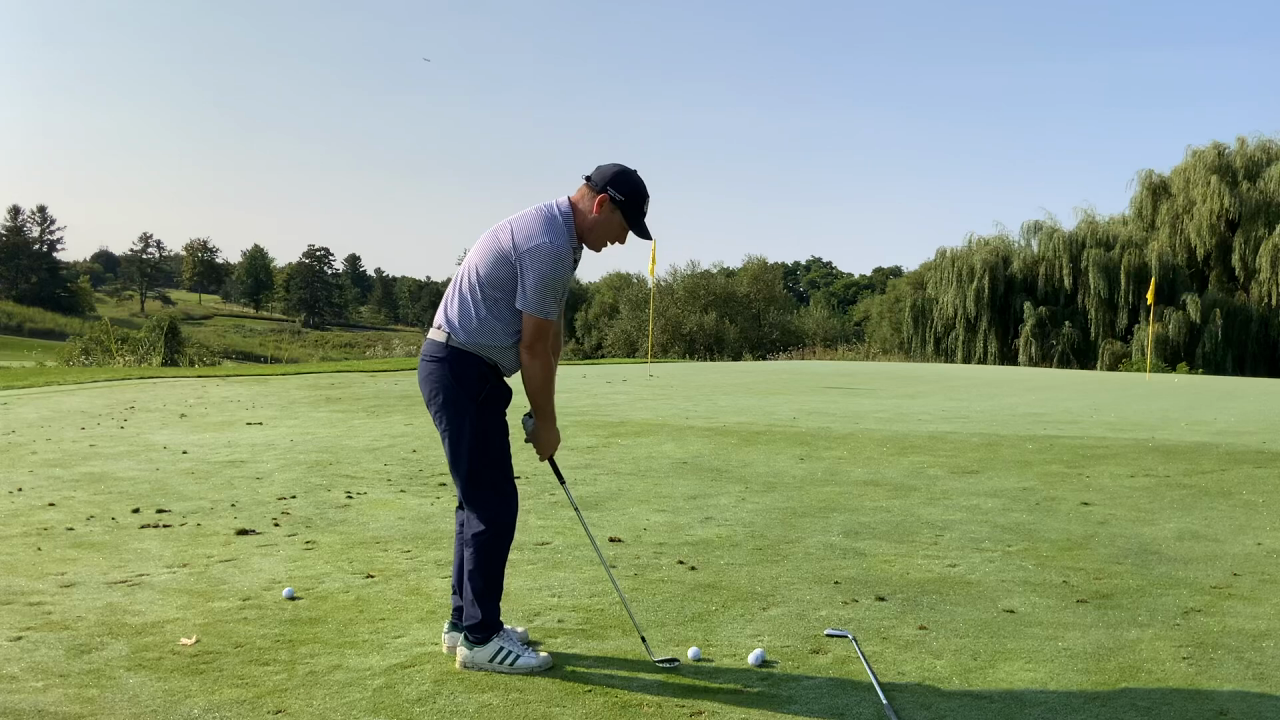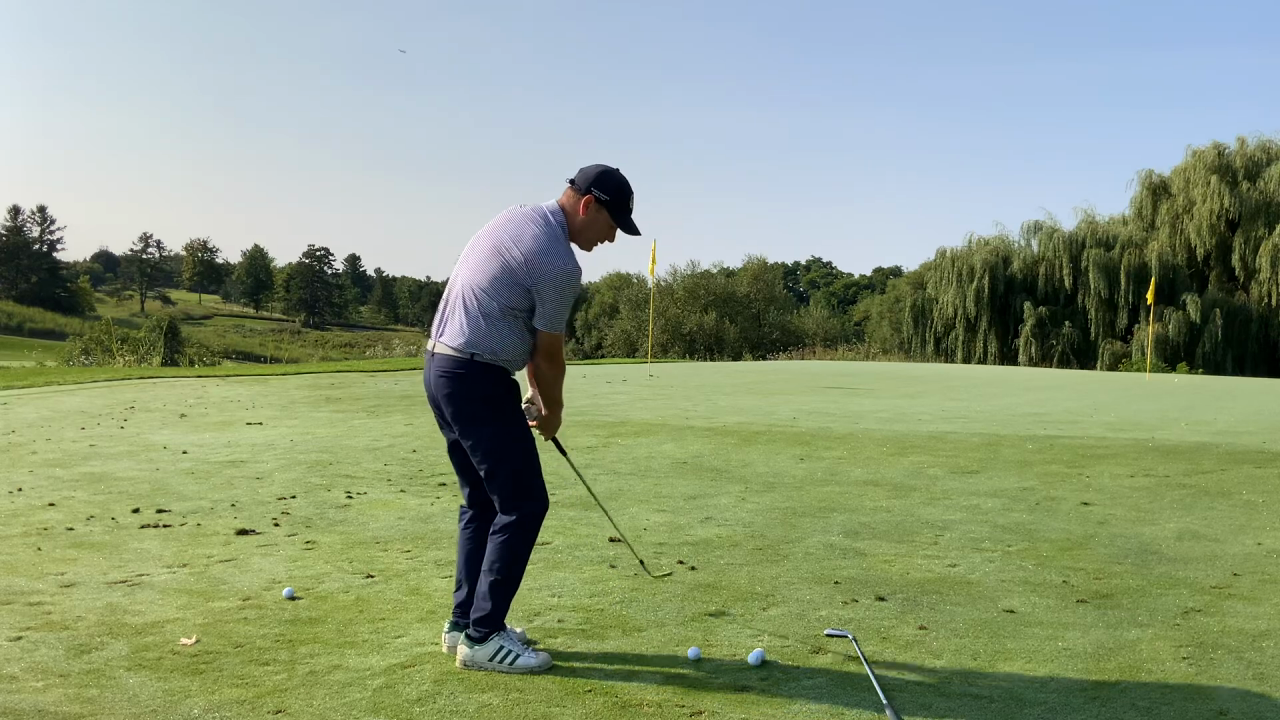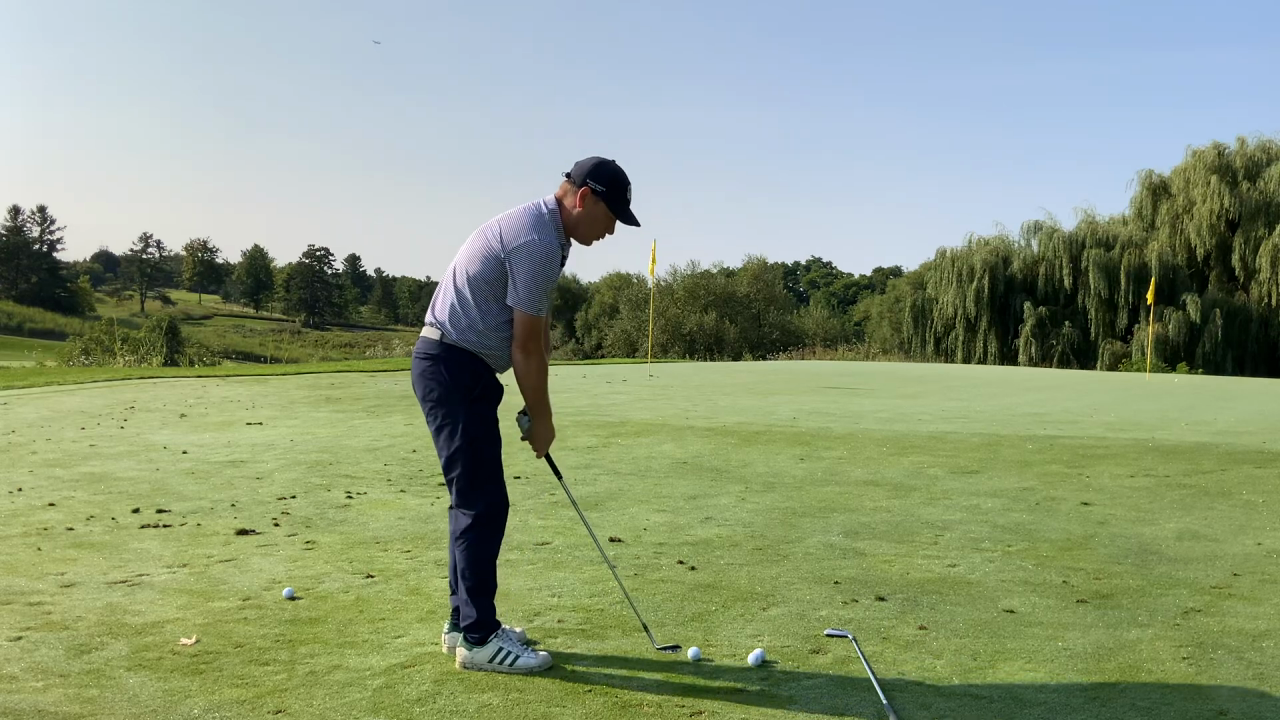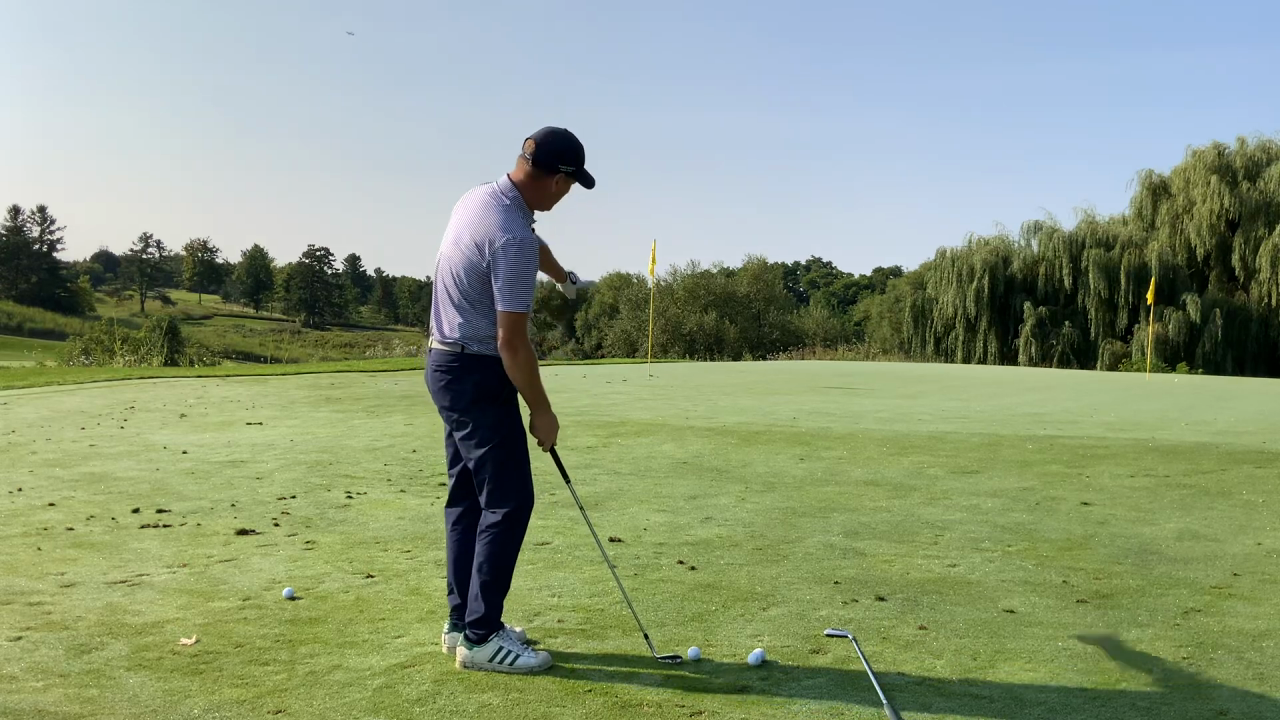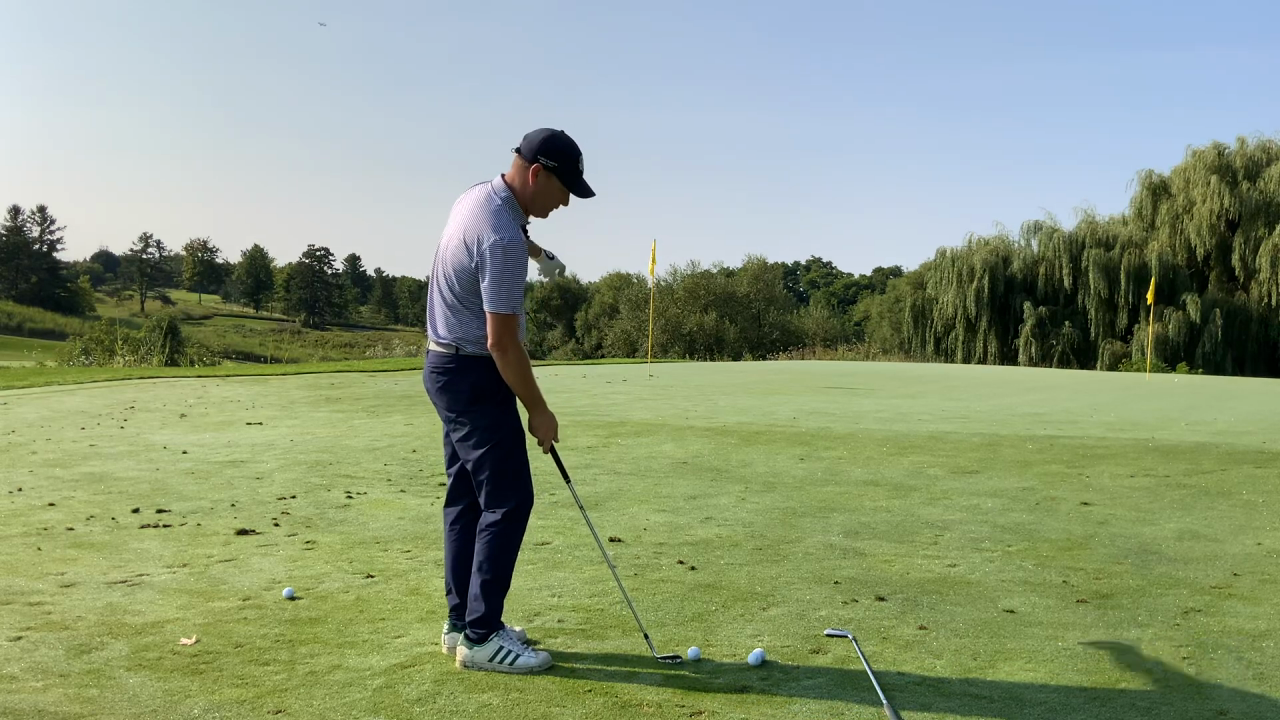
dt=1s
person 1, frame 1
left shoulder: (555, 233)
right shoulder: (551, 244)
left elbow: (552, 332)
right elbow: (534, 347)
left wrist: (540, 413)
right wrist: (547, 423)
left hip: (462, 369)
right hip: (462, 371)
left knee: (479, 499)
right knee: (493, 504)
left ankle: (465, 621)
right ankle: (480, 638)
person 1, frame 2
left shoulder: (521, 216)
right shoulder: (559, 261)
right elbow: (547, 355)
left wrist: (536, 396)
right wrist: (551, 413)
left hip: (447, 371)
right hip: (476, 382)
left knee: (485, 500)
right knee: (523, 503)
left ankle: (465, 620)
right ankle: (482, 636)
person 1, frame 3
left shoulder: (540, 228)
right shoulder: (538, 242)
left elbow: (537, 332)
right elbow: (526, 346)
left wrist: (535, 406)
right wrist: (542, 420)
left hip: (456, 367)
right hip: (453, 368)
left knee: (471, 498)
right knee: (483, 502)
left ankle: (465, 621)
right ankle: (478, 637)
person 1, frame 4
left shoulder: (484, 197)
right shoulder: (512, 235)
right elbow: (512, 342)
left wrist: (562, 275)
right wrist: (541, 411)
left hip: (450, 365)
right hip: (477, 375)
left knee: (470, 496)
right knee: (508, 500)
left ankle: (464, 621)
right ankle: (480, 636)
person 1, frame 5
left shoulder: (479, 196)
right shoulder: (502, 238)
right elbow: (502, 343)
left wrist: (536, 250)
right wrist: (538, 410)
left hip: (449, 366)
right hip: (474, 375)
left knee: (468, 497)
right knee: (507, 500)
left ankle: (463, 621)
right ankle: (481, 636)
